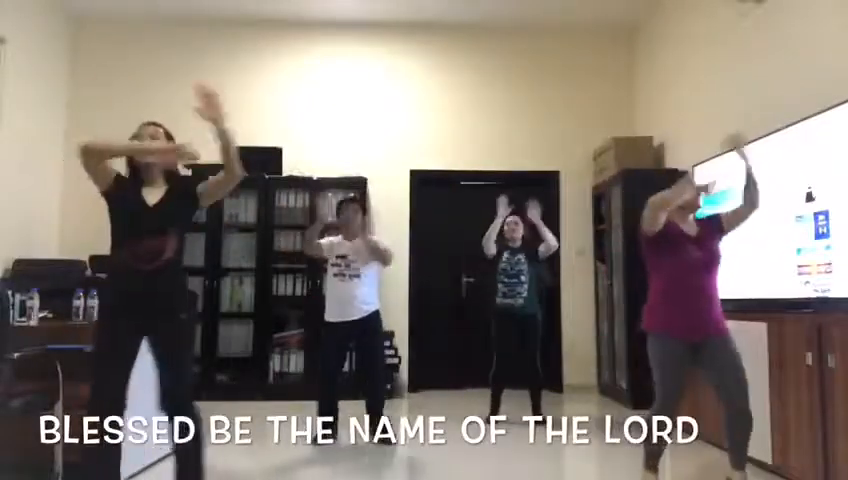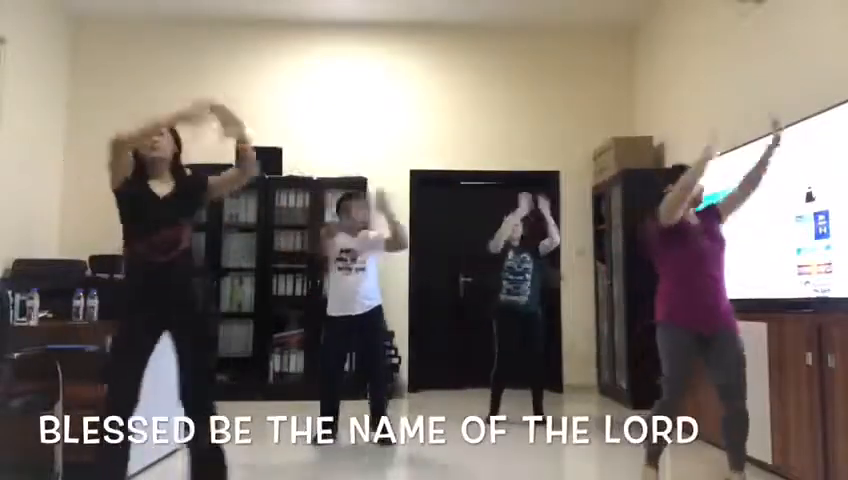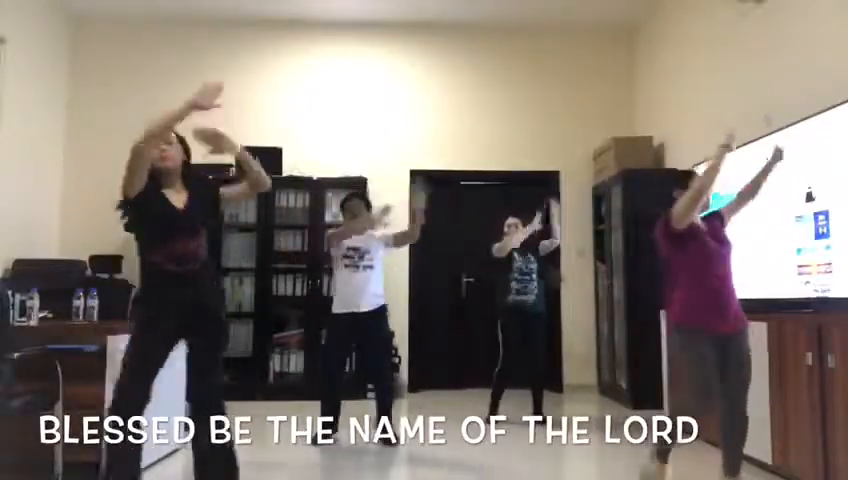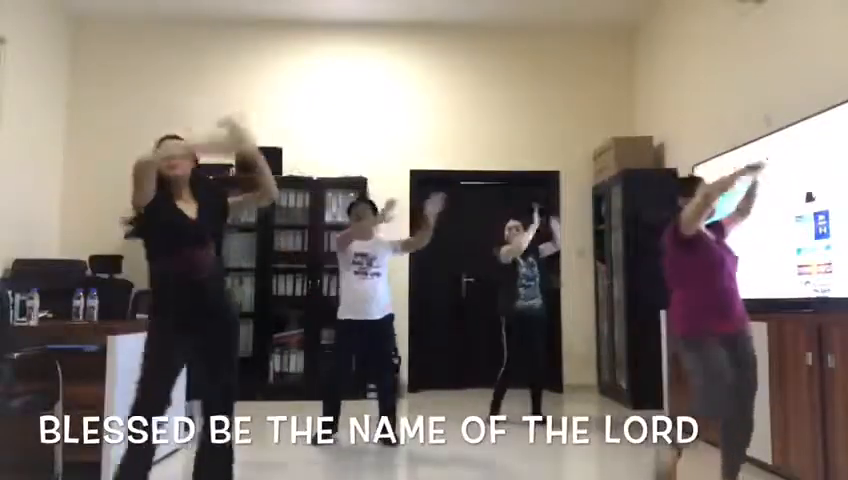
dt=0.1s
person 1, frame 1
left shoulder: (187, 192)
right shoulder: (118, 188)
left elbow: (234, 175)
right elbow: (87, 151)
left wrist: (218, 124)
right wrist: (152, 152)
left hip: (169, 308)
right hip: (119, 307)
left knee: (178, 404)
right knee: (104, 407)
person 1, frame 2
left shoulder: (194, 187)
right shoulder: (128, 184)
left elbow: (247, 173)
right elbow: (119, 143)
left wrist: (240, 134)
right wrist: (181, 115)
left hip: (187, 301)
right hip: (141, 301)
left knee: (199, 398)
right knee: (119, 399)
person 1, frame 3
left shoulder: (205, 193)
right shoulder: (142, 193)
left elbow: (260, 185)
right elbow: (141, 148)
left wrist: (233, 148)
right wrist: (190, 106)
left hip: (204, 309)
right hip: (155, 308)
left knee: (208, 403)
right knee: (128, 399)
person 1, frame 4
left shoulder: (213, 203)
right shoulder: (151, 203)
left elbow: (267, 194)
right elbow: (142, 165)
left wrist: (252, 153)
right wrist: (208, 144)
left hip: (216, 315)
right hip: (170, 316)
left knee: (219, 406)
right knee: (150, 402)
person 2, frame 1
left shoulder: (711, 227)
right shoulder: (657, 231)
left elbow: (751, 204)
right elbow: (654, 207)
left wrist: (745, 162)
right wrist: (692, 189)
left hip: (711, 330)
right hip: (667, 332)
left knee: (739, 404)
right knee: (667, 404)
person 2, frame 2
left shoulder: (709, 217)
right shoulder: (664, 222)
left elbow: (745, 188)
right elbow: (678, 195)
left wrist: (770, 150)
right wrist: (704, 158)
left hip: (720, 323)
right hip: (678, 324)
left knee: (736, 402)
right knee: (673, 398)
person 2, frame 3
left shoulder: (714, 222)
right shoulder: (672, 225)
left elbow: (744, 197)
right elbow: (699, 189)
left wrist: (771, 163)
right wrist: (721, 152)
left hip: (732, 325)
right hip: (692, 325)
left knee: (736, 408)
right knee: (700, 399)
person 2, frame 4
left shoulder: (714, 232)
right shoulder: (680, 233)
left elbow: (742, 212)
right elbow: (708, 194)
left wrist: (754, 181)
right wrist: (740, 173)
left hip: (735, 331)
right hip: (698, 333)
left knee: (742, 414)
right knee: (720, 402)
right ankle: (675, 448)
person 3, frame 1
left shoulder: (369, 245)
right shoulder: (330, 243)
left elbow: (386, 259)
right elbow: (309, 247)
left wrist: (363, 235)
right wrist: (316, 225)
left hip: (366, 317)
right hip: (334, 319)
left knee: (374, 374)
right knee: (328, 375)
left ankle: (378, 426)
right ankle: (329, 427)
person 3, frame 2
left shoulder: (375, 238)
right shoulder: (334, 240)
left elbow: (402, 243)
right elbow: (324, 236)
left wrist: (387, 213)
right wrist: (348, 222)
left hip: (369, 313)
right hip: (337, 315)
left knee: (376, 372)
right knee: (329, 373)
left ankle: (380, 426)
right ankle: (329, 427)
person 3, frame 3
left shoulder: (379, 239)
right shoulder: (337, 240)
left elbow: (411, 237)
right elbow: (335, 235)
left wrist: (416, 211)
right wrist: (370, 221)
left hip: (374, 312)
right hip: (342, 313)
left knee: (382, 372)
right knee: (332, 371)
left ankle: (386, 428)
right ankle: (328, 427)
person 3, frame 4
left shoulder: (386, 244)
right shoulder: (345, 244)
left elbow: (419, 242)
right elbow: (345, 237)
left wrist: (429, 219)
right wrist: (379, 218)
left hip: (381, 319)
right hip: (349, 319)
left knee: (386, 377)
right knee: (338, 375)
left ankle: (388, 428)
right ankle: (328, 428)
person 4, frame 1
left shoulder: (533, 252)
right shoulder: (497, 249)
left elbow: (553, 245)
right elbow: (486, 244)
left wrist: (536, 220)
right wrist: (499, 216)
left hip: (529, 315)
right hip: (503, 314)
left knee: (532, 362)
right knee: (501, 361)
left ankle: (537, 411)
right ankle: (494, 410)
person 4, frame 2
left shoulder: (533, 249)
right shoulder: (501, 248)
left elbow: (555, 241)
right elbow: (497, 240)
left wrist: (546, 213)
right wrist: (520, 211)
left hip: (531, 314)
right hip: (506, 312)
left knee: (537, 360)
right knee: (503, 360)
left ankle: (538, 411)
right ankle: (494, 410)
person 4, frame 3
left shoulder: (533, 249)
right shoulder: (499, 248)
left elbow: (556, 240)
right elbow: (509, 244)
left wrist: (555, 215)
right wrist: (532, 227)
left hip: (535, 313)
right hip: (510, 313)
left knee: (538, 362)
right knee: (507, 361)
left ankle: (538, 411)
right ankle: (493, 410)
person 4, frame 4
left shoulder: (533, 252)
right shoulder: (505, 253)
left elbow: (556, 245)
right elbow: (518, 247)
left wrist: (554, 224)
right wrist: (534, 226)
left hip: (536, 316)
right hip: (513, 316)
left knee: (537, 363)
right knee: (511, 362)
left ankle: (537, 411)
right ankle: (494, 410)
